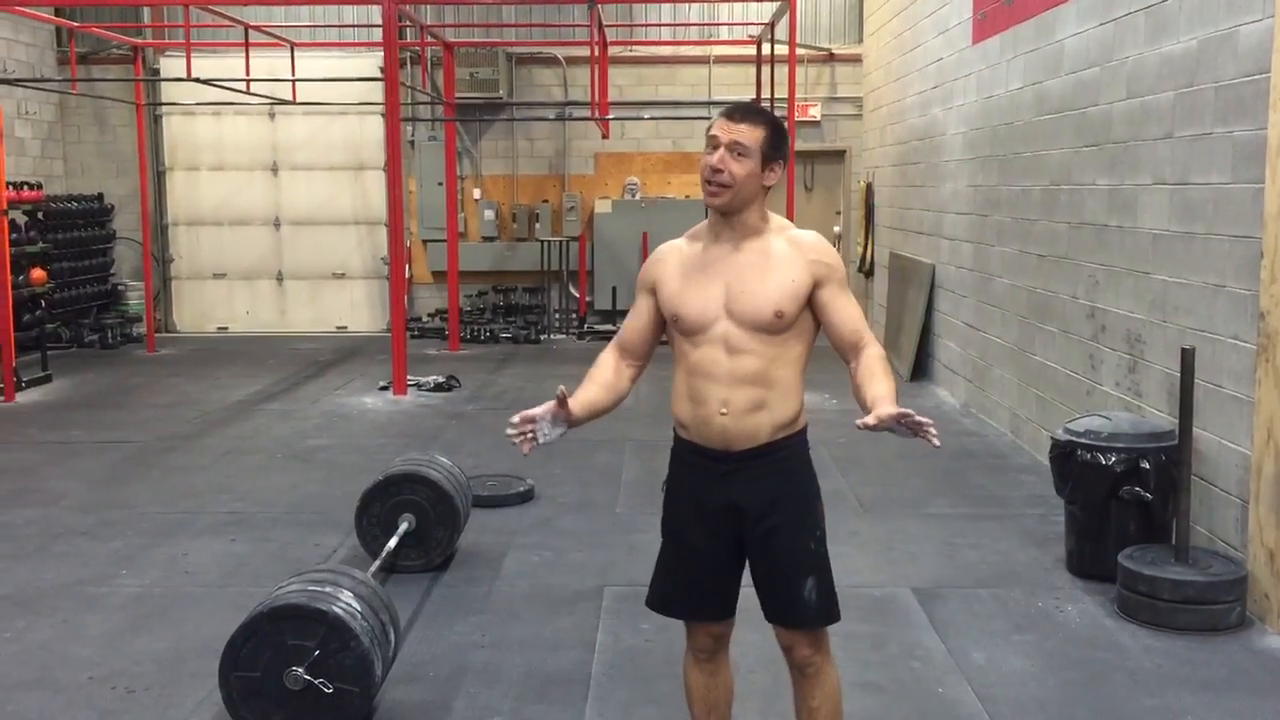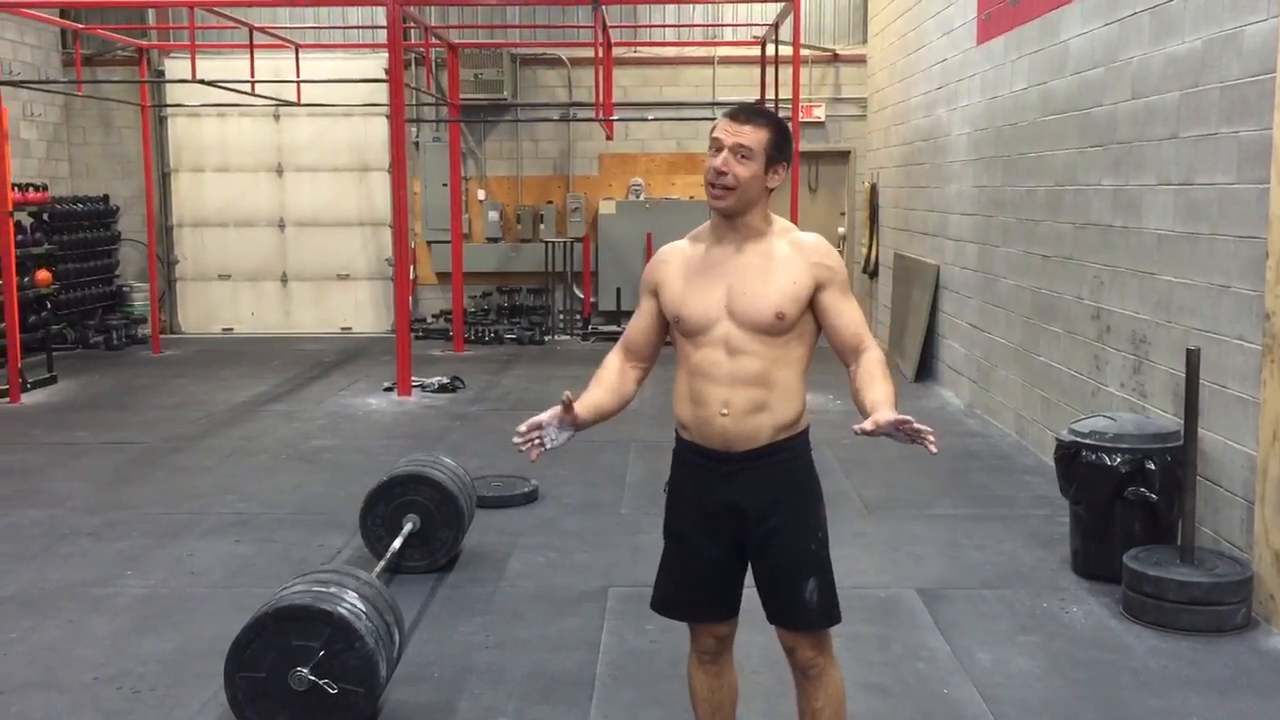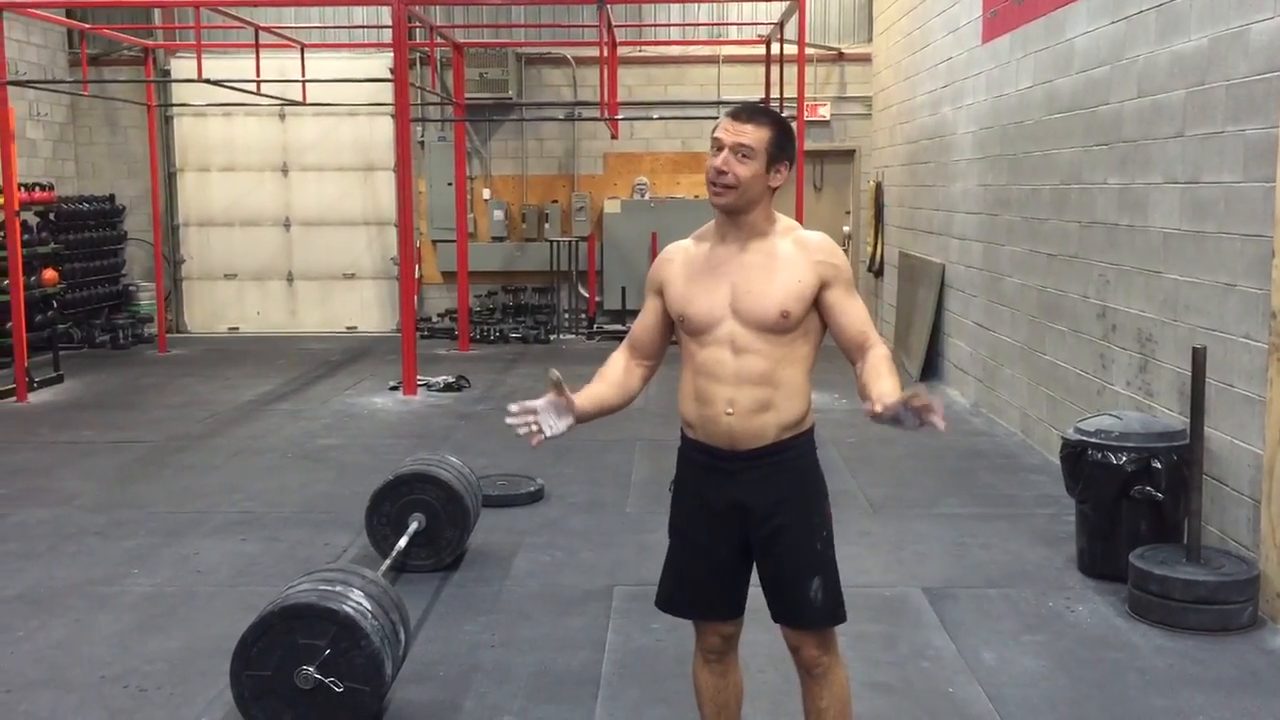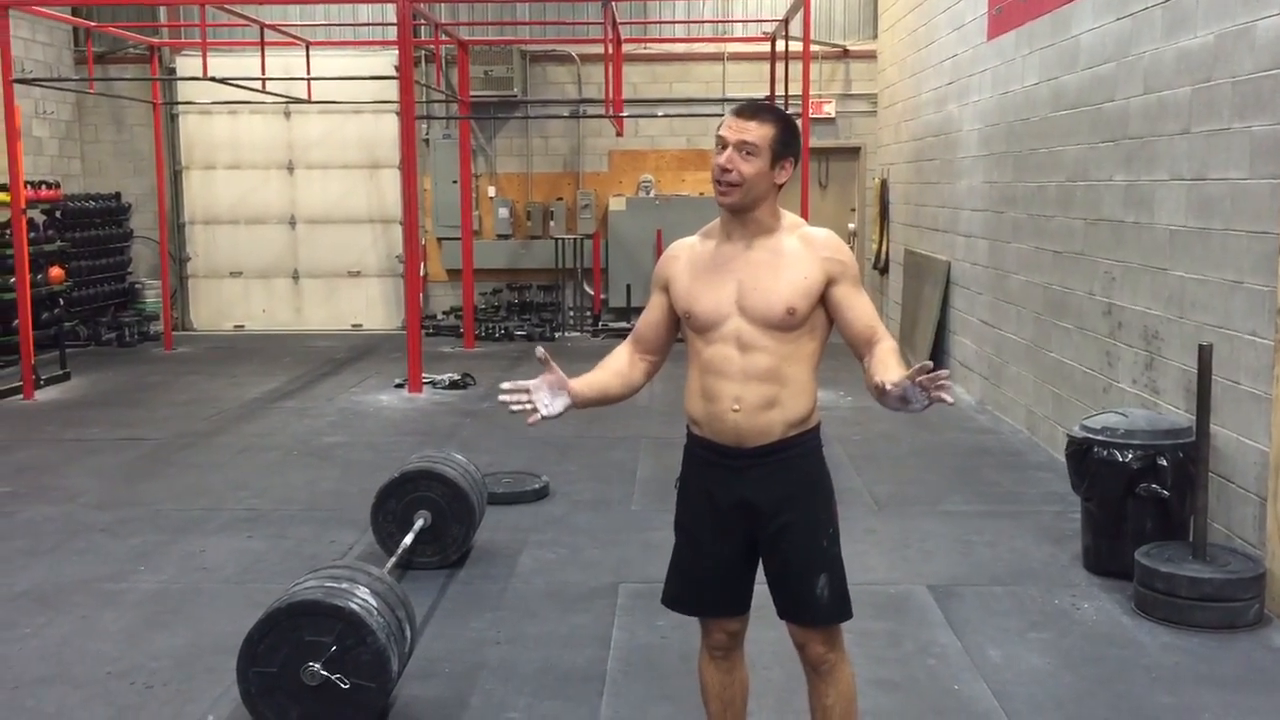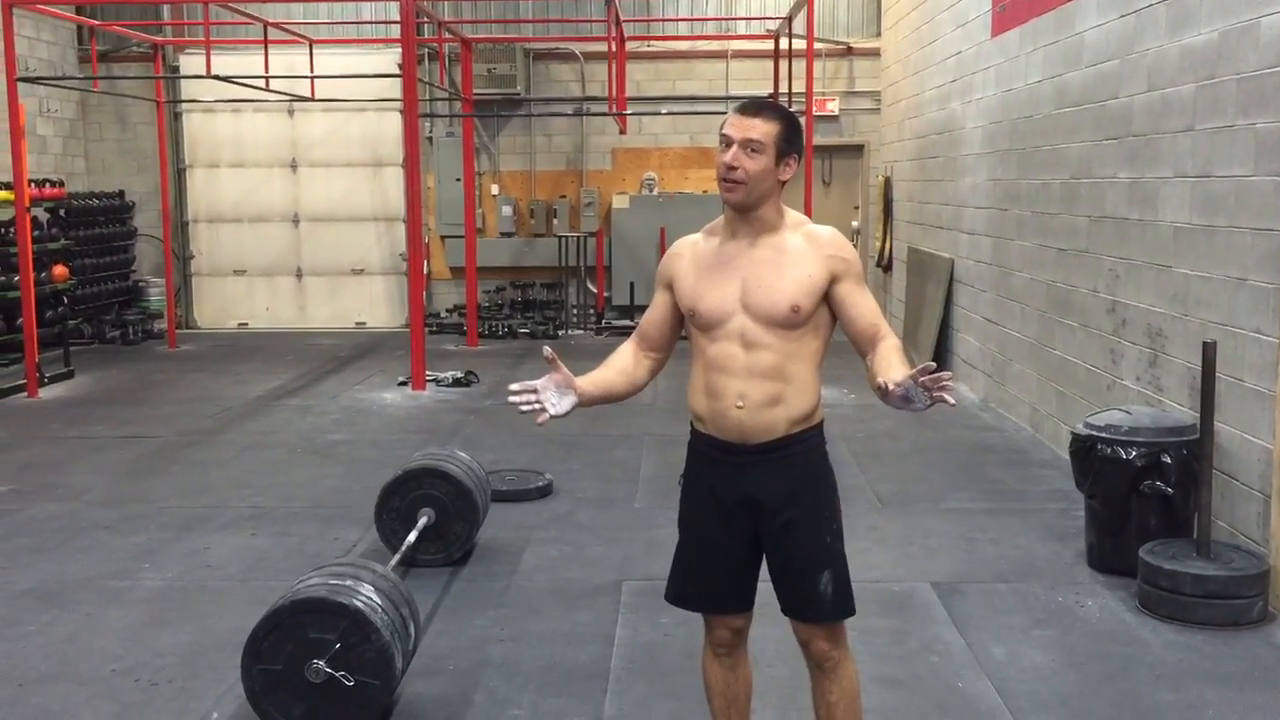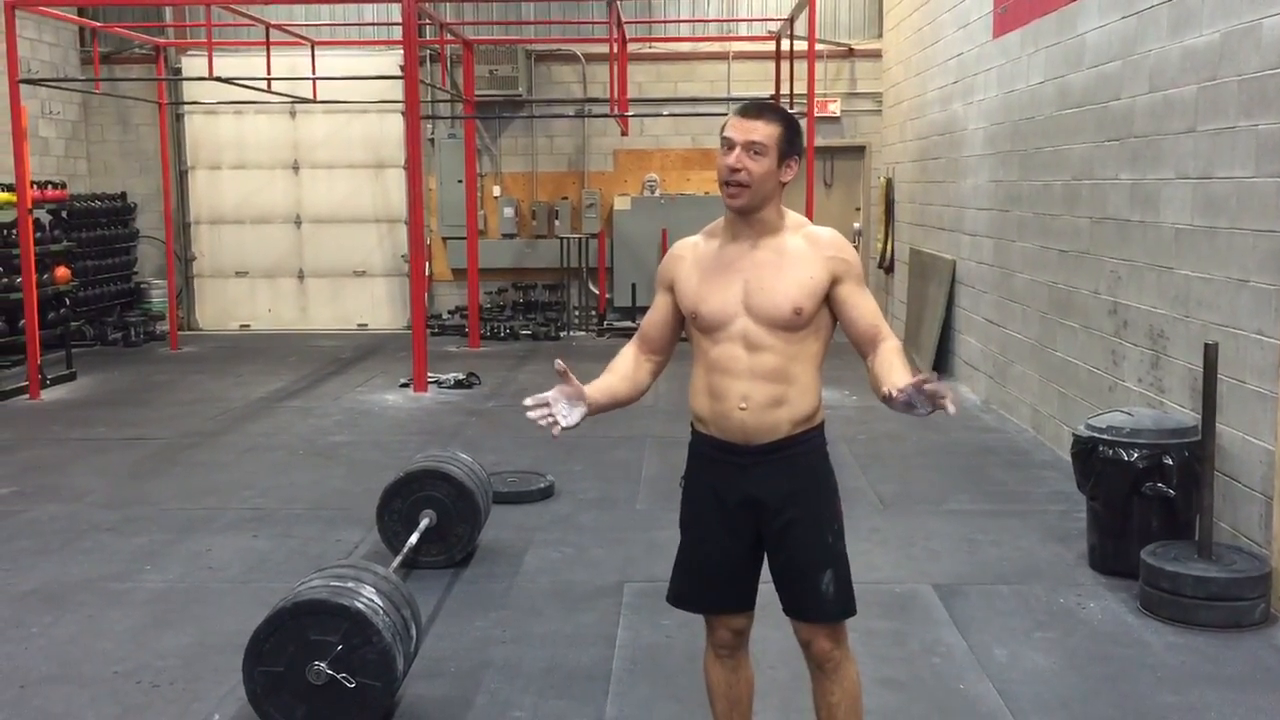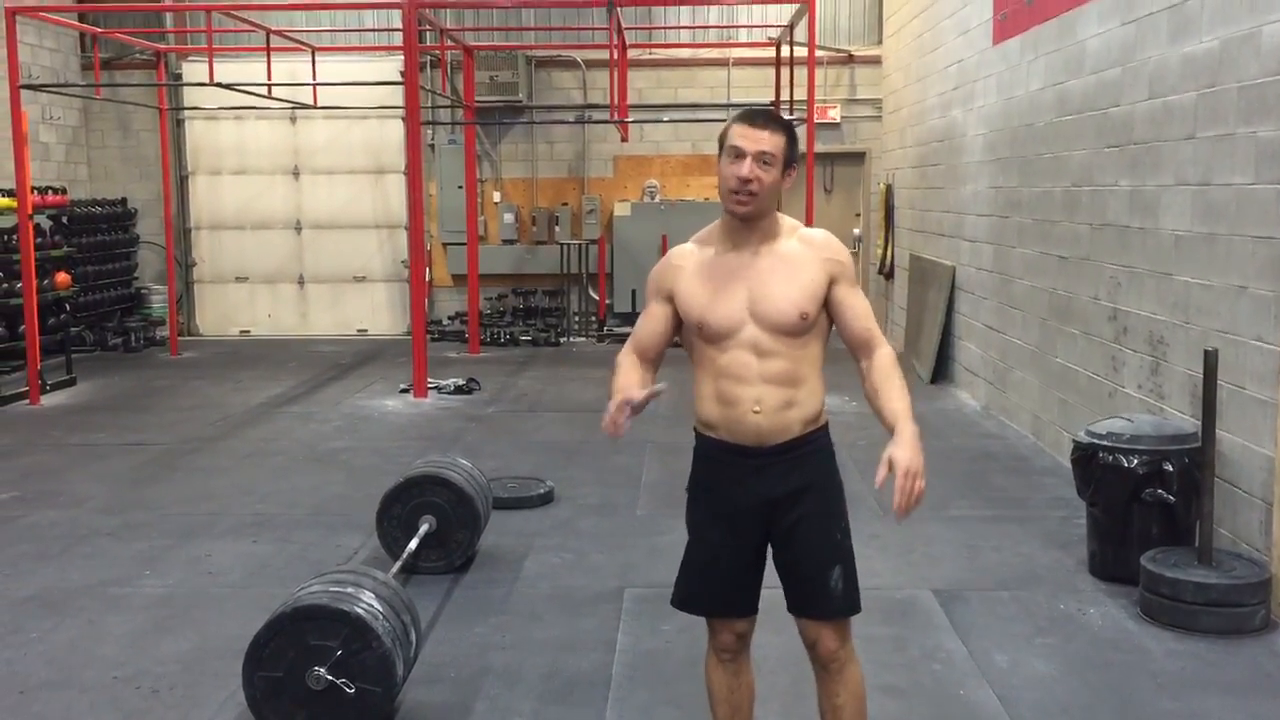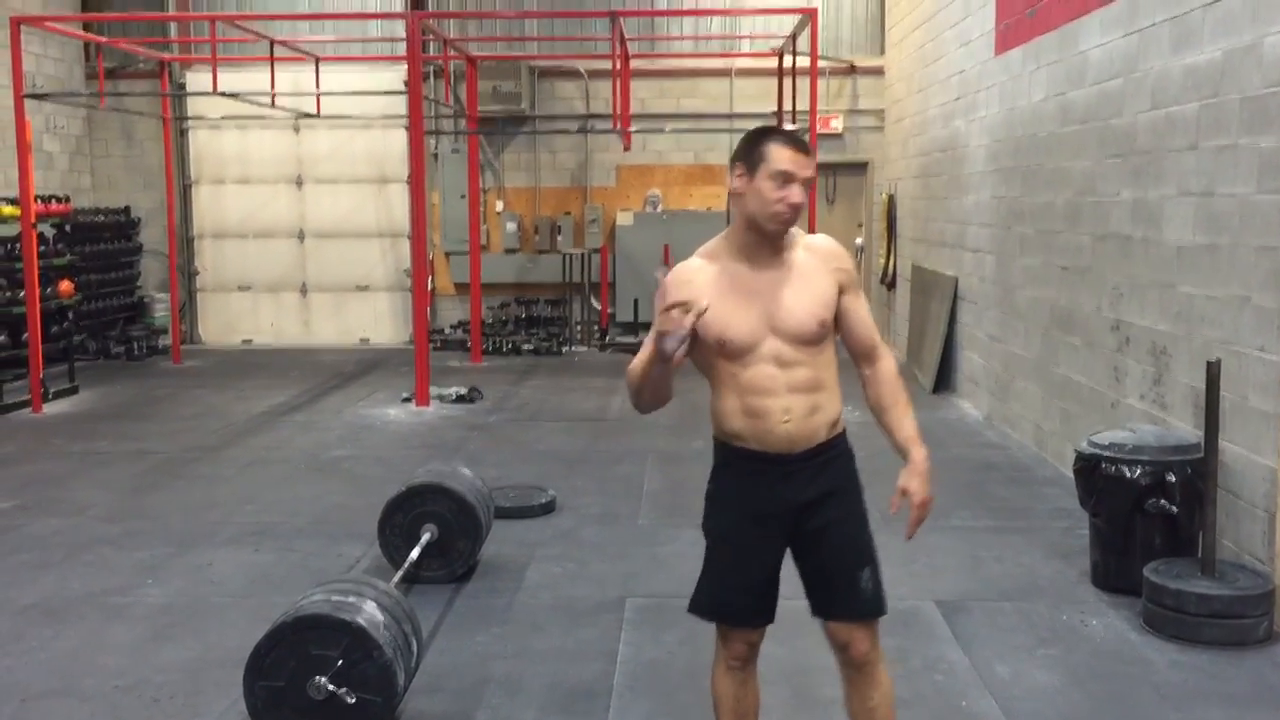
dt=0.2s
person 1, frame 1
left shoulder: (809, 254)
right shoulder: (666, 261)
left elbow: (860, 347)
right elbow: (625, 356)
left wrist: (882, 405)
right wrist: (572, 410)
left hip: (779, 469)
right hip: (694, 471)
left knee: (805, 644)
right knee: (704, 636)
person 1, frame 2
left shoulder: (811, 257)
right shoulder: (669, 263)
left elbow: (861, 352)
right elbow: (631, 359)
left wrist: (881, 411)
right wrist: (578, 413)
left hip: (780, 470)
right hip: (696, 472)
left knee: (808, 645)
right knee: (708, 638)
person 1, frame 3
left shoulder: (816, 256)
right shoulder: (674, 261)
left elbow: (867, 349)
right elbow: (636, 357)
left wrist: (887, 398)
right wrist: (576, 404)
left hip: (785, 470)
right hip: (701, 471)
left knee: (813, 643)
right knee: (714, 637)
person 1, frame 4
left shoulder: (823, 253)
right shoulder: (680, 258)
left elbow: (874, 344)
right elbow: (641, 353)
left wrist: (893, 385)
right wrist: (574, 391)
left hip: (792, 468)
right hip: (707, 469)
left knee: (819, 641)
right knee: (720, 634)
person 1, frame 5
left shoulder: (826, 250)
right shoulder: (684, 256)
left elbow: (877, 340)
right elbow: (645, 350)
left wrist: (896, 381)
right wrist: (580, 389)
left hip: (795, 464)
right hip: (711, 465)
left knee: (822, 638)
right knee: (723, 631)
person 1, frame 6
left shoulder: (827, 251)
right shoulder: (684, 257)
left elbow: (878, 341)
right elbow: (647, 352)
left wrist: (902, 386)
right wrist: (593, 395)
left hip: (797, 465)
right hip: (713, 467)
left knee: (823, 640)
right knee: (724, 632)
person 1, frame 7
left shoulder: (823, 254)
right shoulder: (679, 265)
left elbow: (872, 351)
right elbow: (634, 359)
left wrist: (903, 431)
right wrist: (626, 393)
left hip: (805, 467)
right hip: (719, 470)
left knee: (829, 642)
right knee: (727, 636)
person 1, frame 8
left shoulder: (829, 261)
right shoulder: (689, 280)
left elbow: (873, 362)
right elbow: (643, 399)
left wrist: (914, 456)
right wrist: (662, 349)
left hip: (828, 473)
right hip: (743, 477)
left knee: (858, 643)
right knee: (736, 644)
